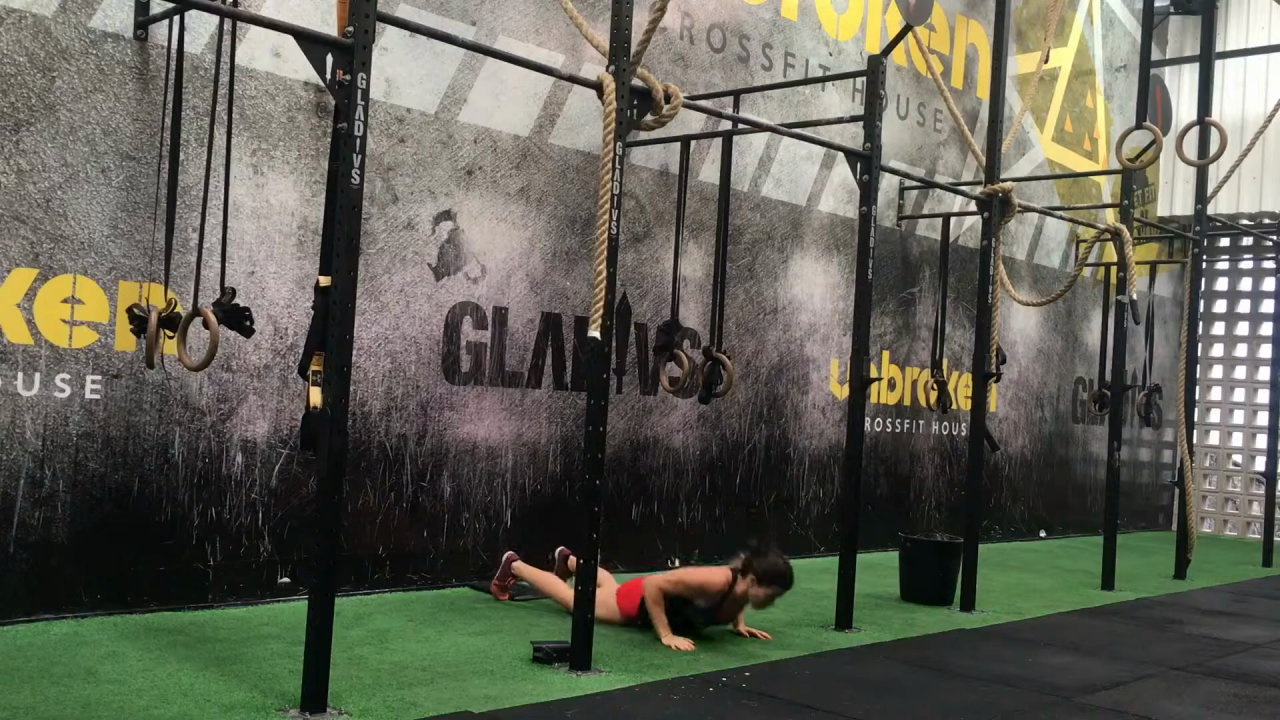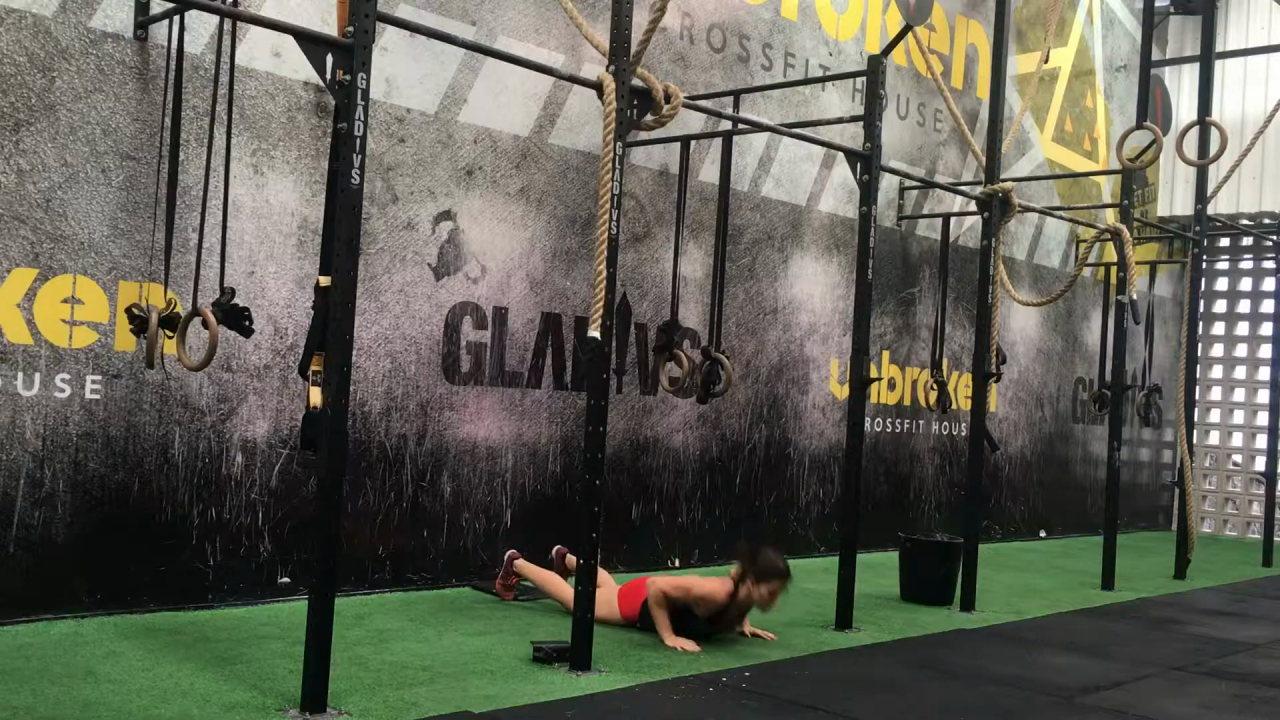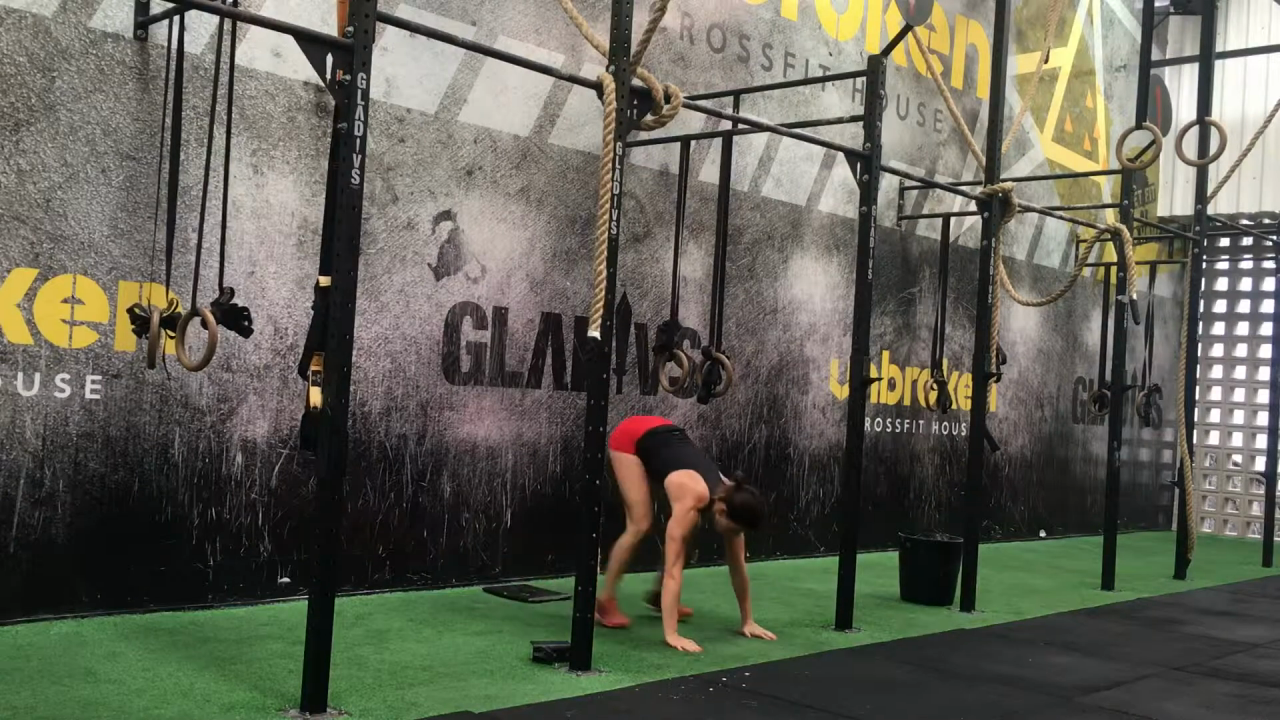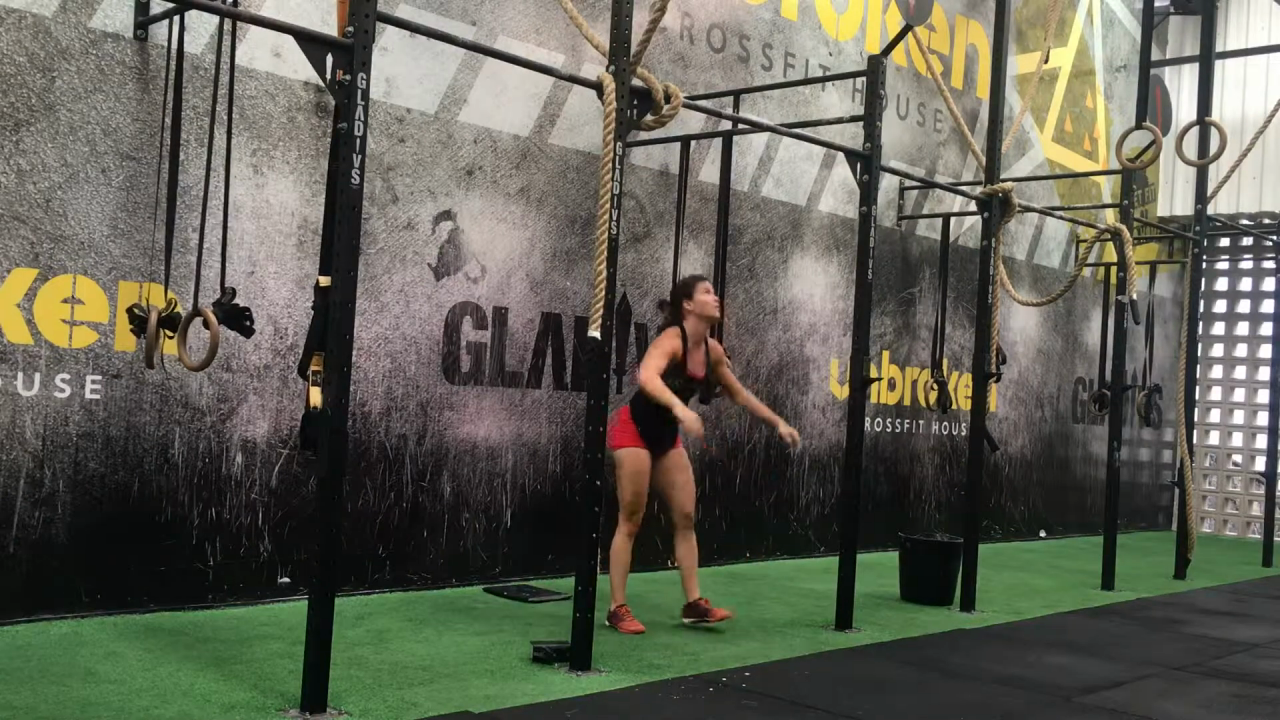
dt=0.7s
person 1, frame 1
left shoulder: (745, 580)
right shoulder: (714, 583)
right elbow: (650, 583)
left wrist: (738, 620)
right wrist: (666, 635)
left hip: (663, 595)
right hip: (638, 602)
left knee: (612, 586)
right knee: (572, 599)
left ankle: (567, 559)
right ankle: (514, 565)
person 1, frame 2
left shoulder: (746, 589)
right shoulder: (716, 595)
left elbow: (737, 572)
right elbow: (654, 585)
left wrist: (744, 623)
right wrist: (668, 636)
left hip: (664, 598)
right hip: (639, 605)
left knee: (611, 587)
right knee: (573, 599)
left ankle: (565, 558)
right ankle: (516, 563)
person 1, frame 3
left shoulder: (729, 499)
right shoulder: (692, 500)
left elbow: (737, 564)
right elbow: (674, 567)
left wrist: (746, 619)
right wrist: (671, 631)
right hip: (632, 437)
left knee: (685, 533)
right knee: (640, 526)
left ankle: (659, 594)
right ankle: (605, 601)
person 1, frame 4
left shoulder: (713, 350)
right shoulder: (670, 340)
left elbow: (739, 393)
right elbow: (646, 377)
left wrist: (778, 423)
right wrist: (678, 407)
left hip: (666, 437)
right hip: (633, 431)
left knee: (686, 517)
right knee: (631, 520)
left ankle: (694, 602)
right ankle: (617, 608)
